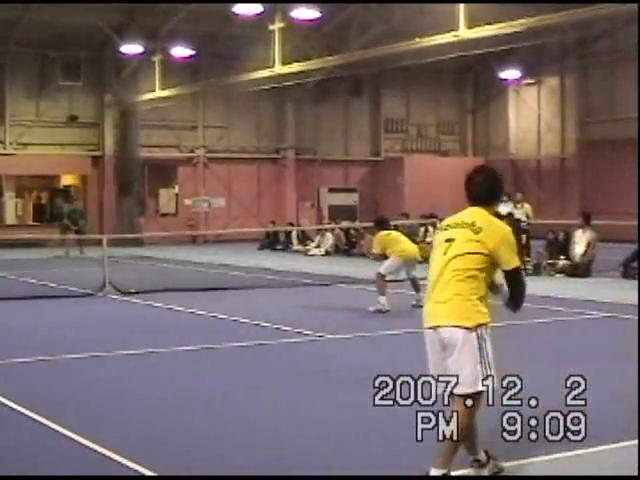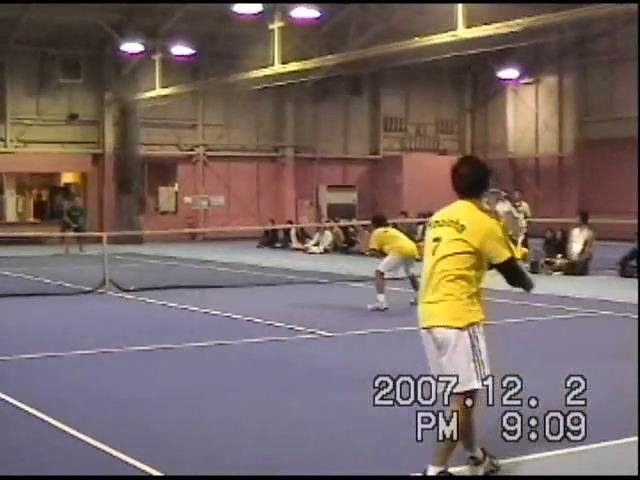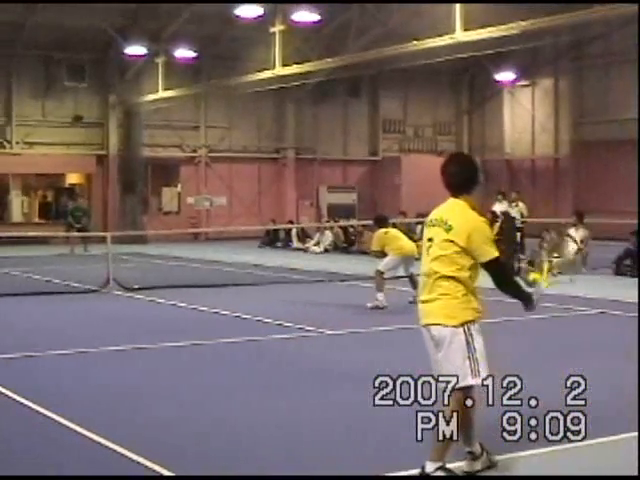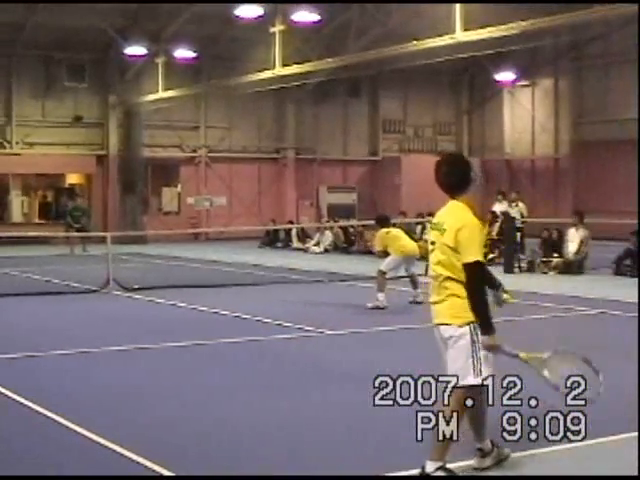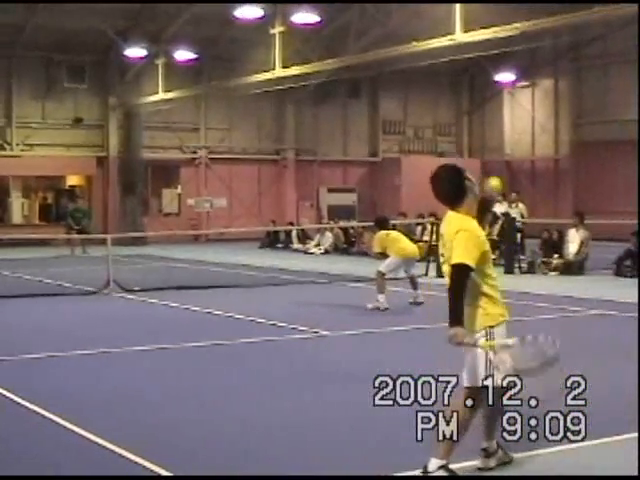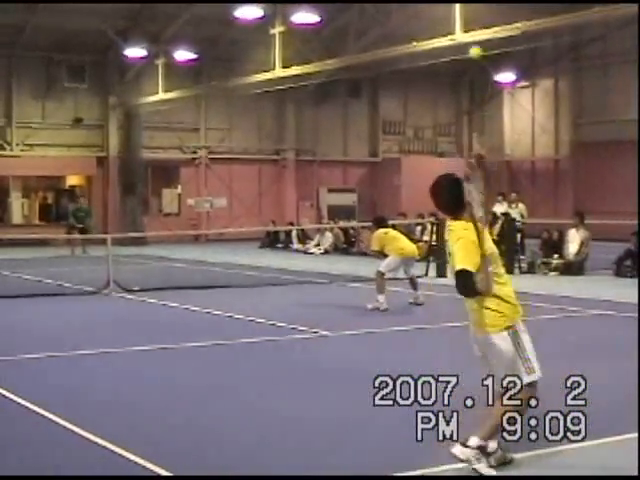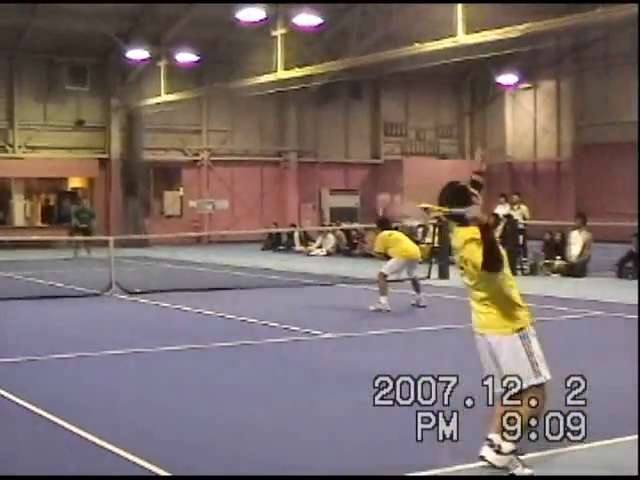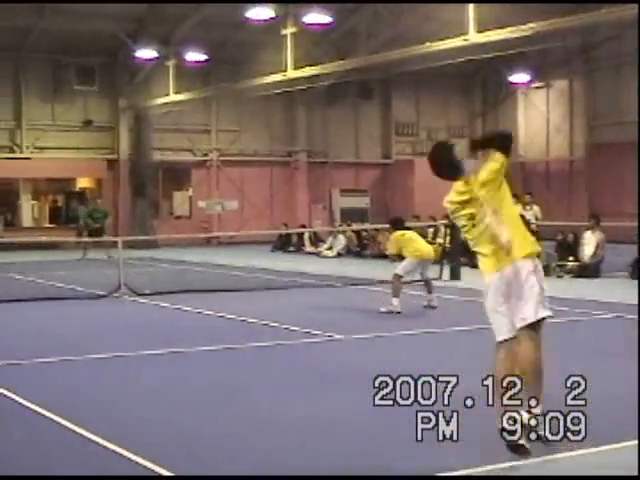
dt=0.2s
person 1, frame 1
left shoulder: (448, 224)
right shoulder: (498, 230)
right elbow: (515, 281)
right wrist: (514, 302)
left hip: (433, 317)
right hip: (465, 320)
left knee: (462, 396)
right knee: (467, 399)
left ankle: (480, 460)
right ankle: (438, 470)
person 1, frame 2
left shoulder: (438, 218)
right shoulder: (485, 224)
right elbow: (511, 272)
right wrist: (526, 282)
left hip: (430, 315)
right hip: (459, 318)
left knee: (461, 393)
right knee: (463, 396)
left ankle: (476, 457)
right ankle: (436, 469)
person 1, frame 3
left shoulder: (437, 216)
right shoulder: (474, 222)
right elbow: (499, 274)
left wrist: (509, 277)
right wrist: (525, 297)
left hip: (431, 313)
right hip: (456, 316)
left knee: (463, 388)
right knee: (459, 392)
left ankle: (475, 453)
right ankle: (434, 467)
person 1, frame 4
left shoulder: (445, 216)
right shoulder: (467, 223)
right elbow: (473, 280)
left wrist: (495, 283)
right wrist: (487, 330)
left hip: (446, 314)
right hip: (463, 317)
left knee: (477, 385)
right knee: (462, 392)
left ankle: (485, 449)
right ankle: (434, 466)
person 1, frame 5
left shoulder: (454, 219)
right shoulder: (465, 231)
right elbow: (458, 279)
right wrist: (456, 324)
left hip: (485, 317)
right hip: (483, 319)
left knee: (494, 386)
right knee: (474, 394)
left ankle: (491, 449)
right ankle: (438, 461)
person 1, frame 6
left shoulder: (460, 225)
right shoulder: (464, 236)
left elbow: (463, 202)
right elbow: (462, 283)
right wrist: (476, 288)
left hip: (487, 322)
right hip: (500, 321)
left knee: (511, 389)
right knee: (526, 392)
left ankle: (488, 447)
right ankle: (473, 445)
person 1, frame 7
left shoulder: (461, 232)
right shoulder: (473, 238)
right elbow: (493, 267)
left wrist: (474, 180)
right wrist: (485, 229)
left hip: (486, 325)
right hip: (508, 325)
left knee: (512, 390)
right knee: (535, 397)
left ankle: (495, 443)
right ankle: (503, 447)
person 1, frame 8
left shoulder: (451, 200)
right shoulder: (484, 178)
right elbow: (506, 140)
left hip: (494, 271)
right hip: (518, 262)
left knee: (506, 347)
right knee: (528, 336)
left ankle: (508, 421)
right ankle: (532, 411)
